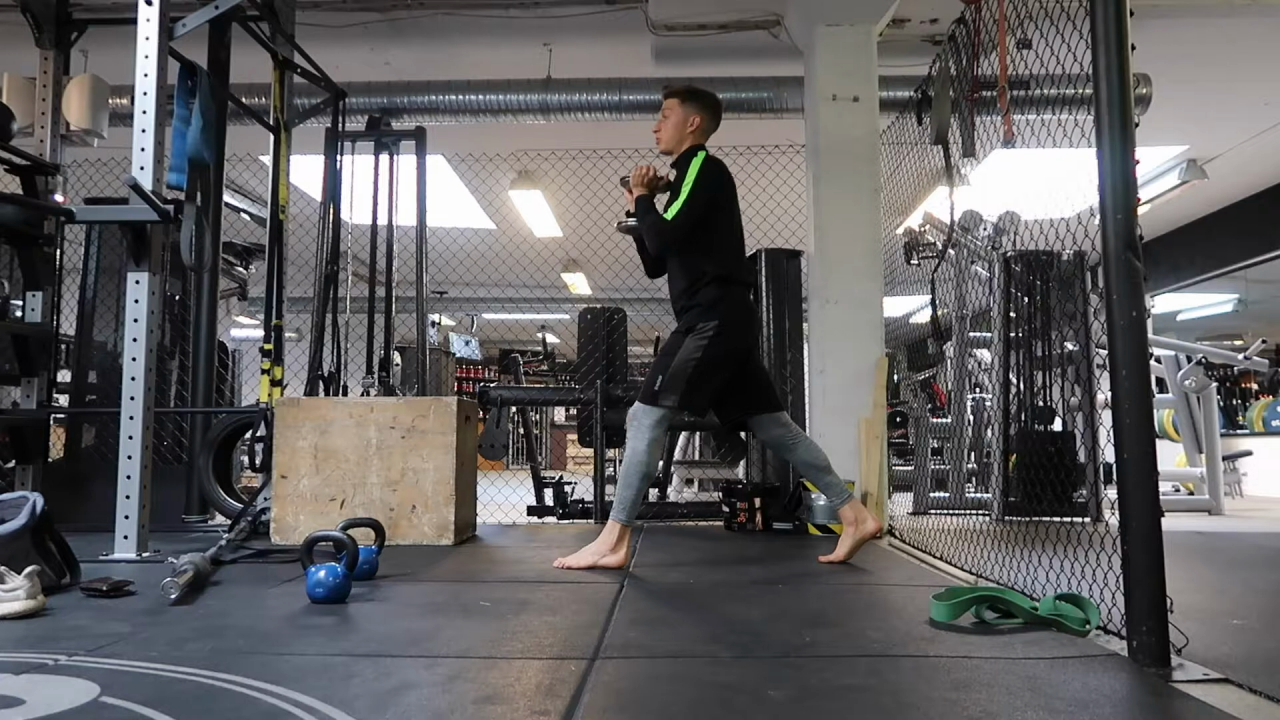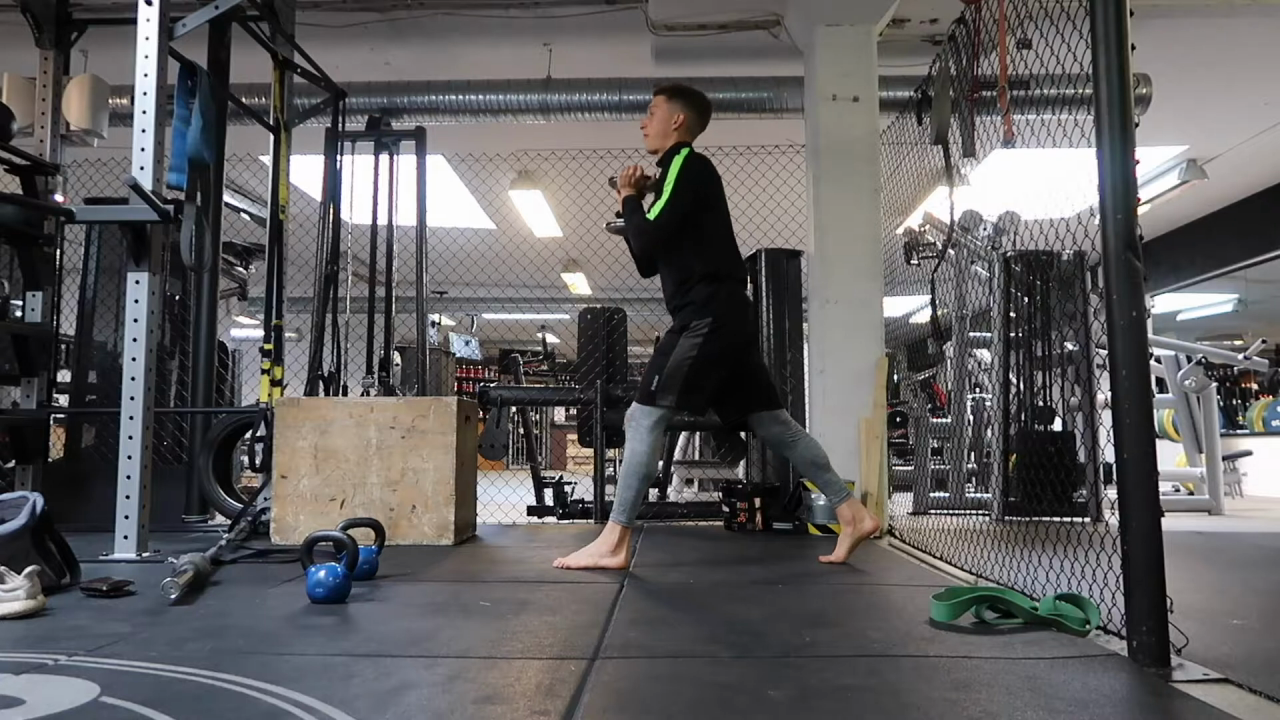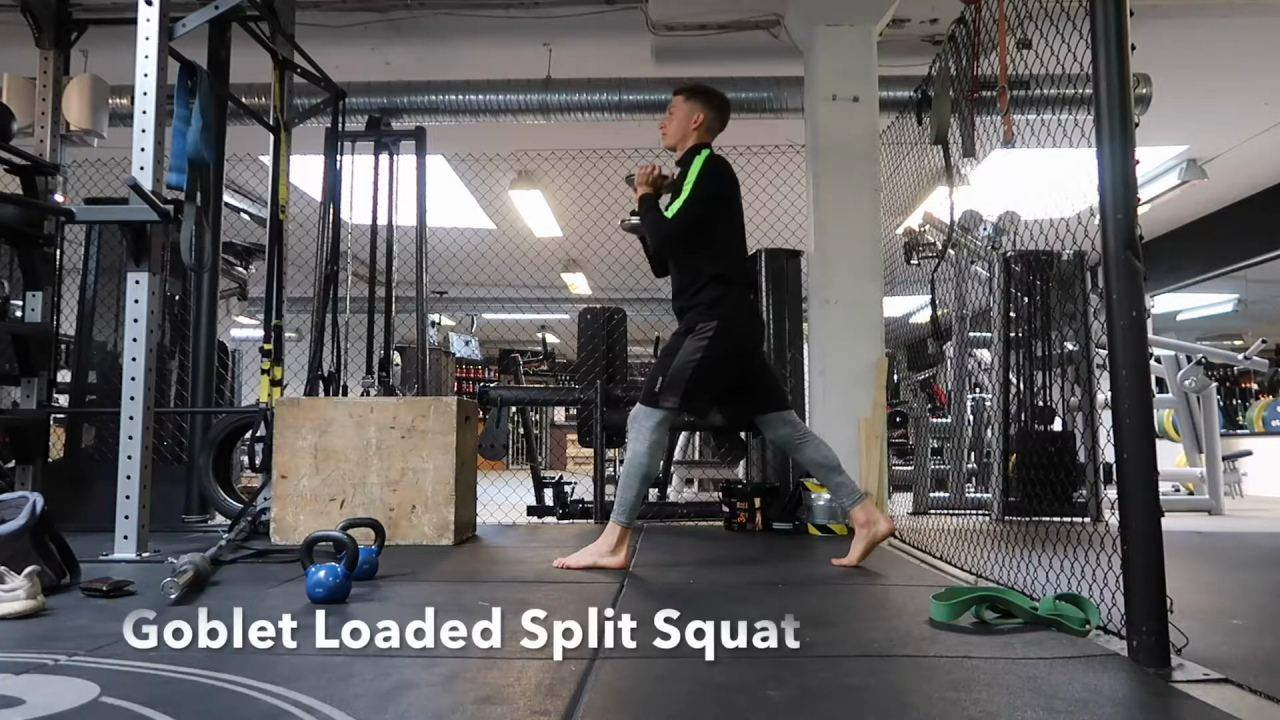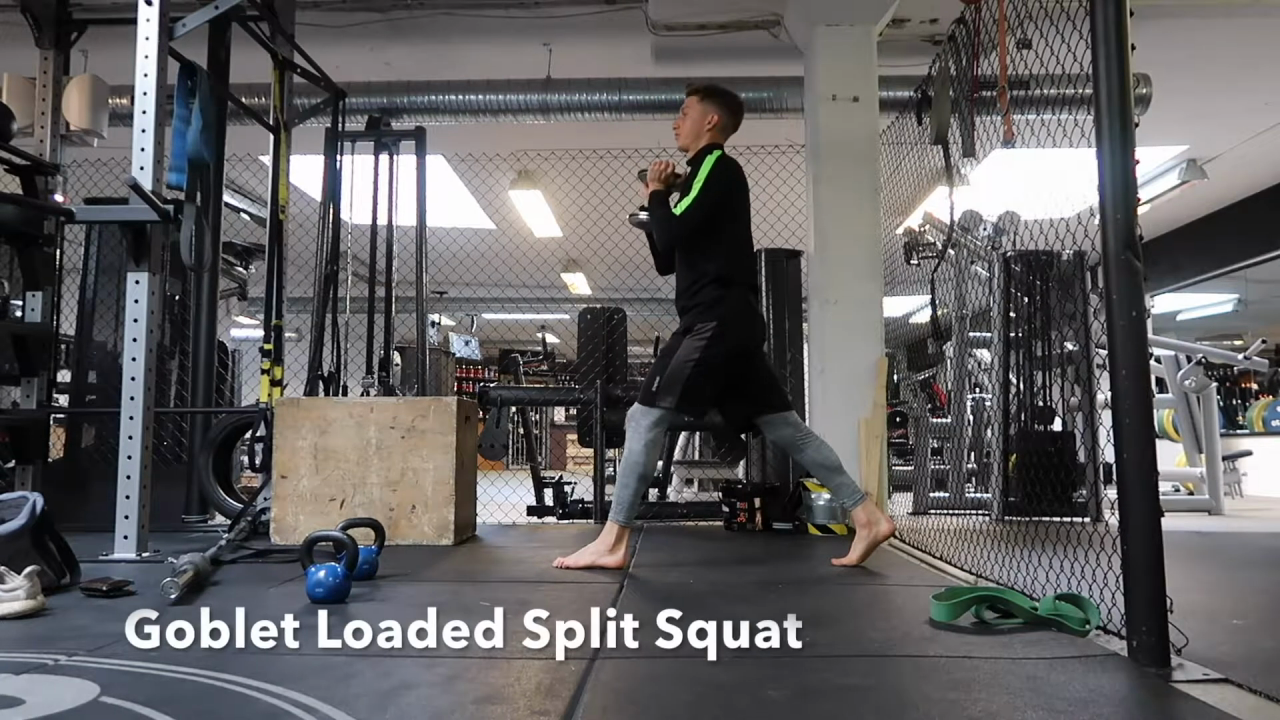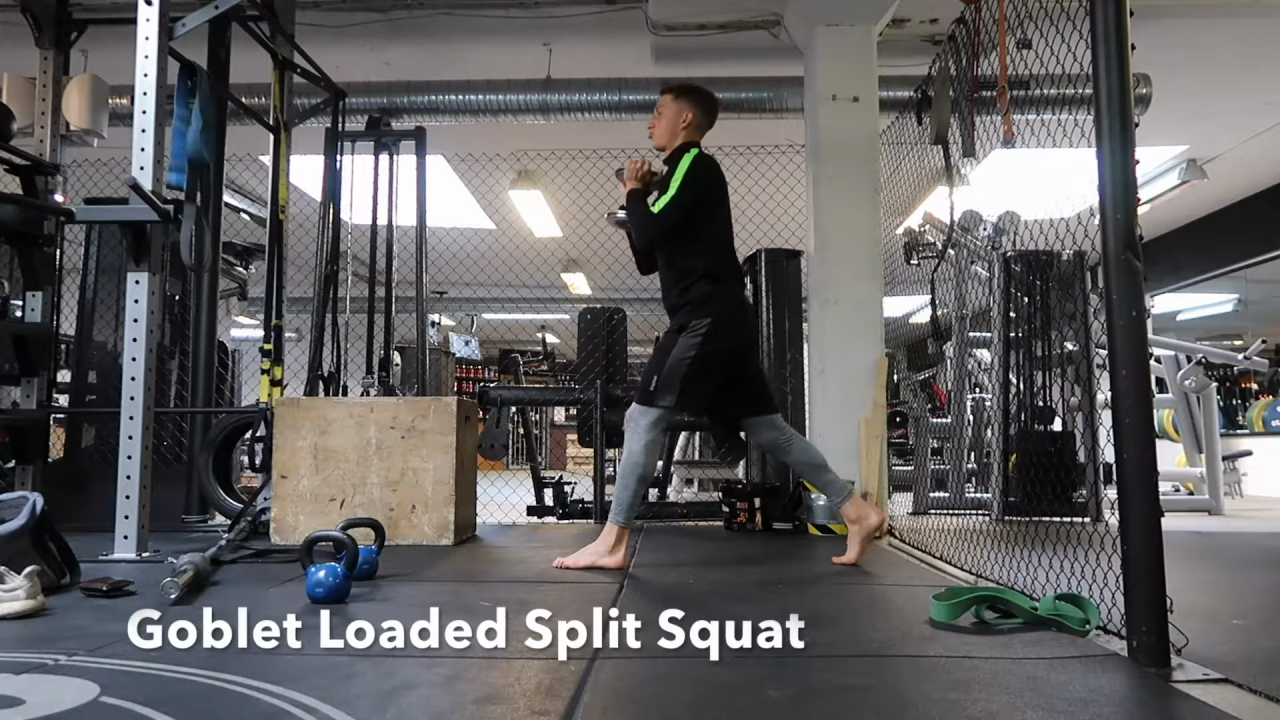
dt=0.4s
person 1, frame 1
left shoulder: (703, 168)
right shoulder: (692, 178)
left elbow: (663, 239)
right elbow: (656, 264)
left wrist: (644, 199)
right wrist: (638, 207)
left hip: (713, 319)
right hip: (723, 321)
left knee: (646, 417)
right knee: (772, 424)
left ankle: (614, 542)
right ankle: (854, 515)
person 1, frame 2
left shoulder: (686, 166)
right shoulder: (684, 174)
left elbow: (649, 240)
right elbow: (649, 263)
left wrist: (631, 199)
right wrist: (630, 209)
left hip: (708, 316)
right hip: (722, 317)
left knee: (644, 417)
right knee: (771, 421)
left ankle: (613, 543)
right ankle: (851, 513)
person 1, frame 3
left shoulder: (706, 167)
right shoulder: (696, 175)
left elbow: (664, 239)
right elbow: (663, 262)
left wrist: (647, 197)
right wrist: (646, 205)
left hip: (715, 319)
right hip: (729, 320)
left knee: (648, 418)
right knee: (783, 425)
left ankle: (613, 543)
right ankle: (866, 516)
person 1, frame 4
left shoulder: (717, 168)
right shoulder: (706, 177)
left elbow: (670, 236)
right elbow: (667, 260)
left wrist: (658, 194)
right wrist: (660, 201)
left hip: (716, 320)
right hip: (731, 322)
left knee: (645, 418)
right knee: (784, 425)
left ankle: (612, 544)
right ankle: (867, 516)
person 1, frame 5
left shoulder: (695, 165)
right shoulder: (684, 174)
left elbow: (650, 231)
right elbow: (647, 260)
left wrist: (635, 192)
right wrist: (637, 200)
left hip: (707, 317)
right hip: (720, 318)
left knee: (644, 417)
right knee: (768, 427)
left ankle: (613, 543)
right ankle: (857, 512)
